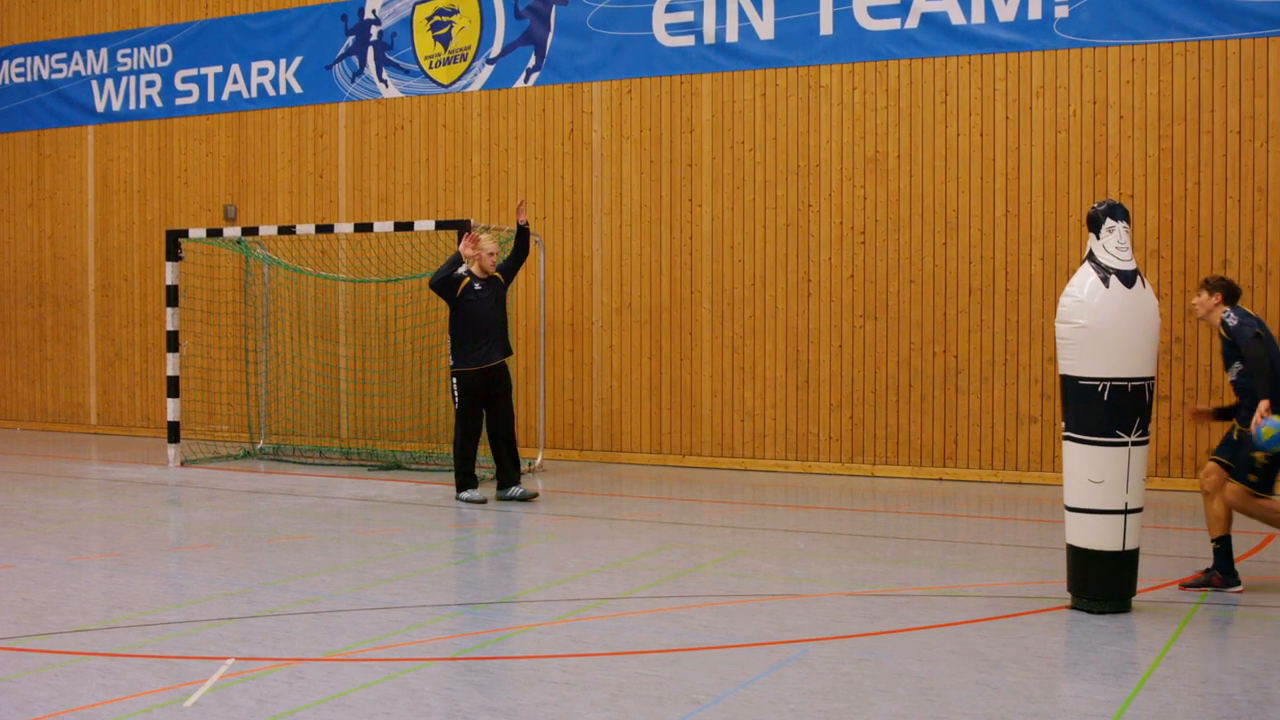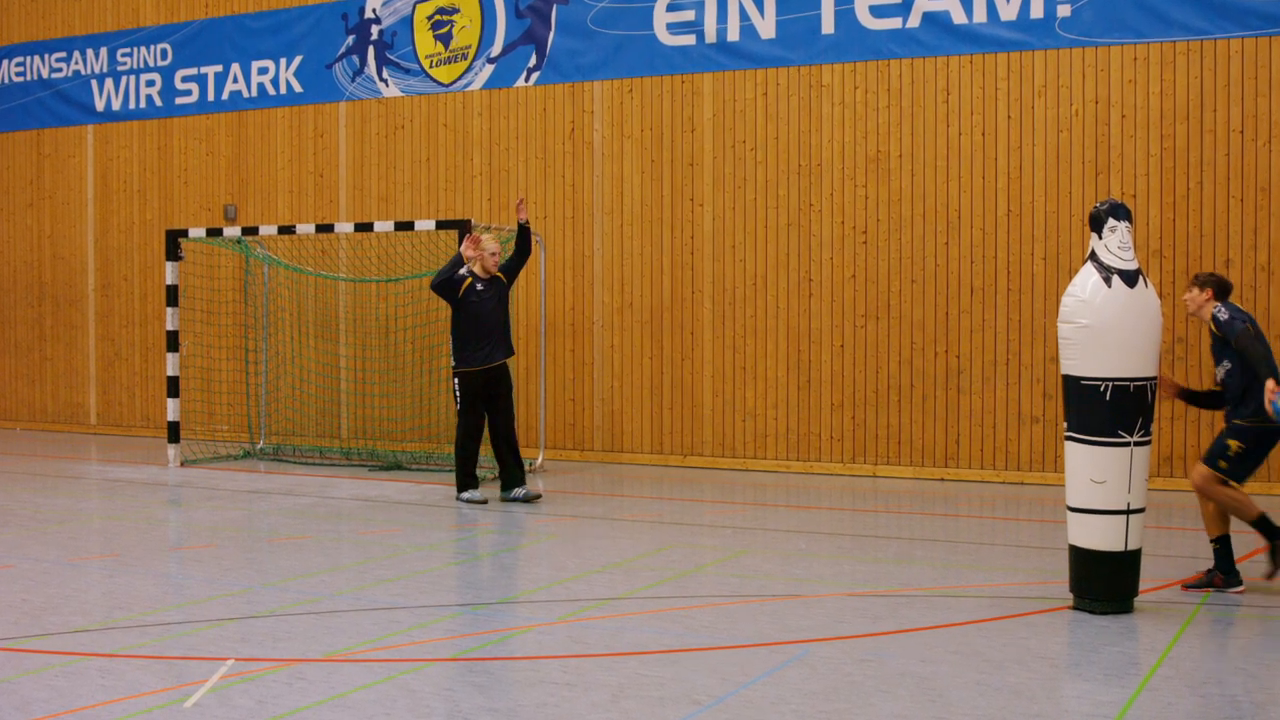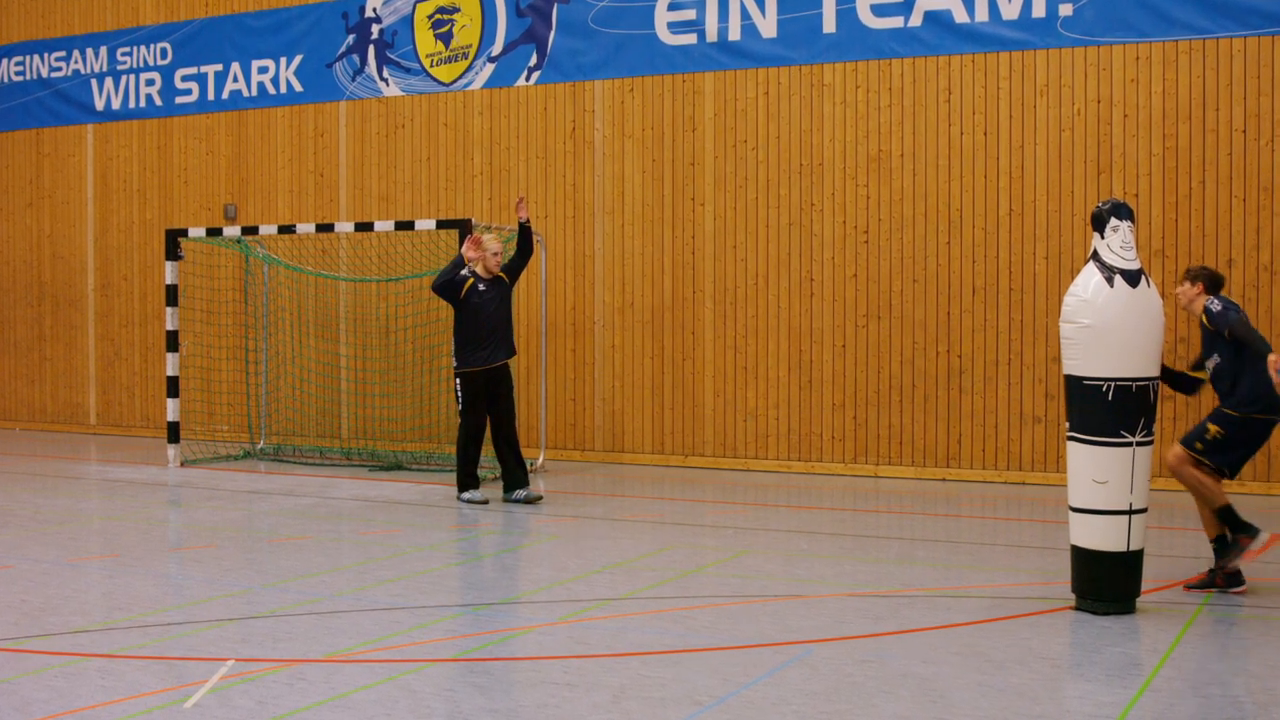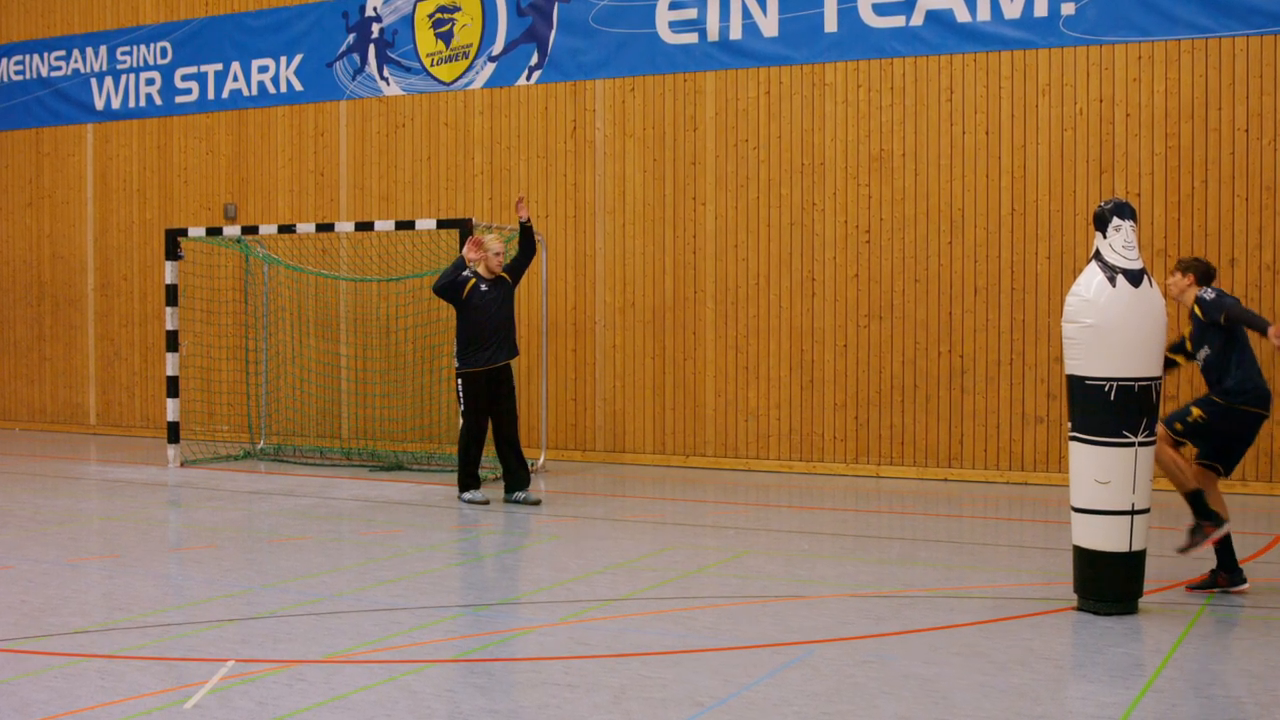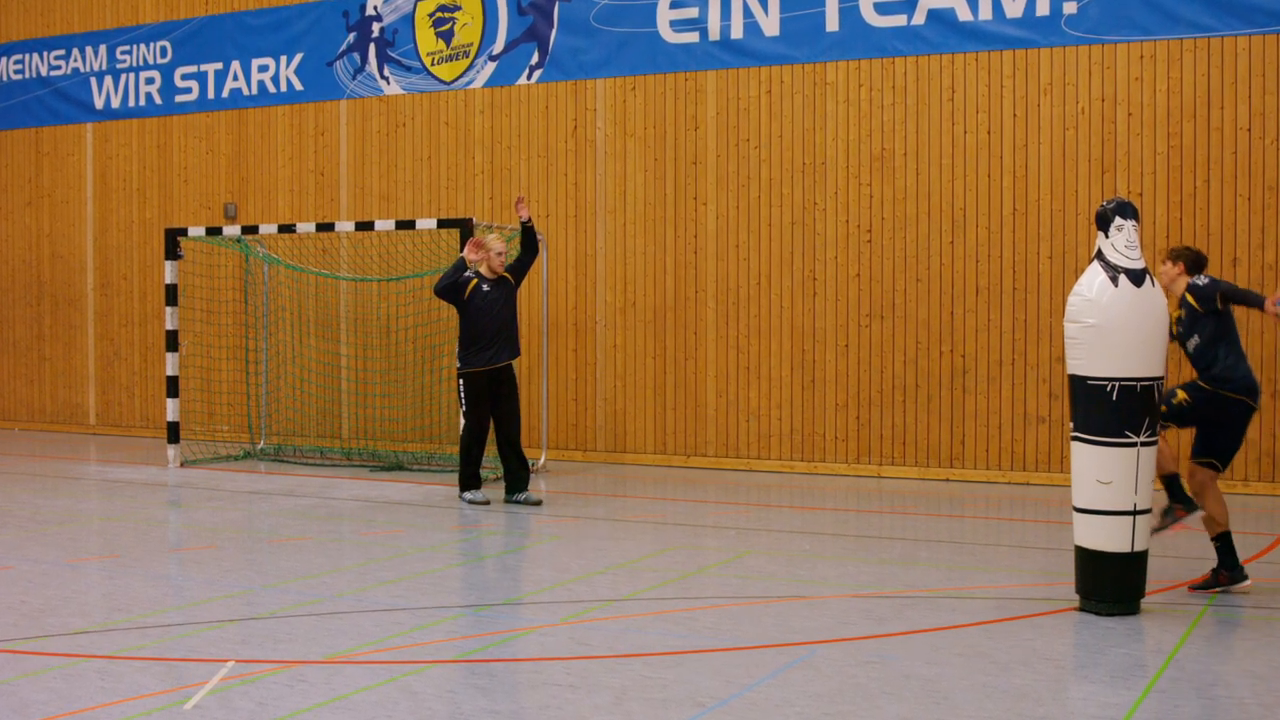
dt=0.2s
person 1, frame 1
left shoulder: (1234, 319)
right shoulder: (1229, 331)
right wrist: (1213, 413)
right hip: (1251, 421)
left knee: (1238, 494)
right knee: (1210, 480)
right ankle: (1223, 572)
person 1, frame 2
left shoulder: (1224, 314)
right shoulder: (1219, 329)
left elbow: (1250, 343)
right elbow: (1219, 398)
right wrist: (1178, 390)
right hip: (1247, 415)
left knee: (1204, 479)
right knee: (1205, 482)
right ankle: (1225, 571)
person 1, frame 3
left shoulder: (1214, 308)
right shoulder: (1208, 332)
left elbow: (1241, 328)
right elbow: (1189, 385)
right wrist: (1156, 367)
left hip: (1249, 407)
right hip: (1248, 410)
left knee: (1178, 458)
right knee: (1203, 480)
left ankle: (1242, 530)
right ankle: (1227, 572)
person 1, frame 4
left shoulder: (1206, 299)
right shoulder: (1193, 330)
left elbow: (1235, 311)
right elbow: (1165, 363)
left hip: (1236, 399)
right hip: (1243, 405)
left knee: (1159, 437)
right knee: (1202, 478)
left ankle: (1207, 516)
right ankle: (1228, 571)
person 1, frame 5
left shoulder: (1197, 289)
right shoulder: (1178, 317)
left elbow: (1229, 293)
left hip: (1224, 387)
right hip: (1233, 396)
right knee: (1201, 478)
left ankle: (1178, 500)
right ankle: (1229, 568)
person 2, frame 1
left shoulder: (499, 278)
right shoulder: (460, 283)
left elbow: (520, 254)
right elbow: (435, 282)
left wrist: (522, 225)
right wrist: (459, 255)
left hip: (497, 366)
right hip: (466, 369)
left knee: (504, 425)
right knee: (468, 428)
left ankle: (509, 484)
right ankle: (466, 487)
person 2, frame 2
left shoulder: (501, 279)
right shoulder: (462, 283)
left elbow: (523, 254)
right elbow: (436, 284)
left wrist: (522, 223)
right wrist: (461, 257)
left hip: (498, 367)
right hip: (468, 369)
left knee: (505, 427)
right knee: (470, 429)
left ankle: (513, 485)
right ankle: (466, 487)
person 2, frame 3
left shoulder: (503, 279)
right shoulder: (464, 283)
left elbow: (525, 253)
right elbow: (438, 285)
left wrist: (523, 223)
right wrist: (462, 258)
left hip: (499, 367)
right hip: (470, 370)
left knee: (506, 428)
right knee: (472, 428)
left ankle: (515, 486)
right ankle: (467, 487)
person 2, frame 4
left shoulder: (506, 279)
right shoulder: (466, 283)
left elbow: (527, 253)
right elbow: (439, 287)
left wrist: (525, 222)
right wrist: (463, 259)
left hip: (501, 368)
right hip: (471, 370)
left knee: (508, 429)
right knee: (474, 429)
left ankle: (516, 487)
right ankle: (468, 487)
person 2, frame 5
left shoulder: (509, 280)
right shoulder: (467, 283)
left elbow: (530, 252)
right elbow: (440, 289)
left wrist: (525, 221)
right wrist: (464, 260)
left hip: (503, 369)
right hip: (473, 370)
left knee: (510, 429)
right knee: (476, 429)
left ankle: (516, 488)
right ankle: (469, 487)
